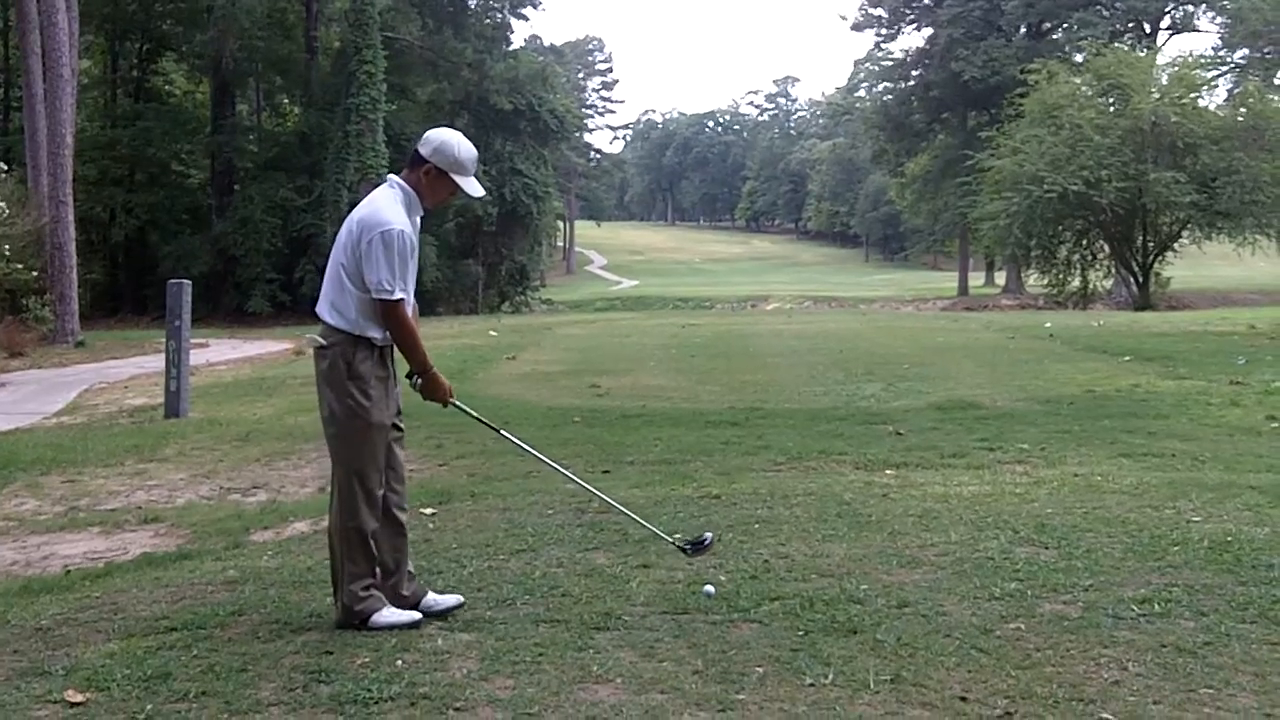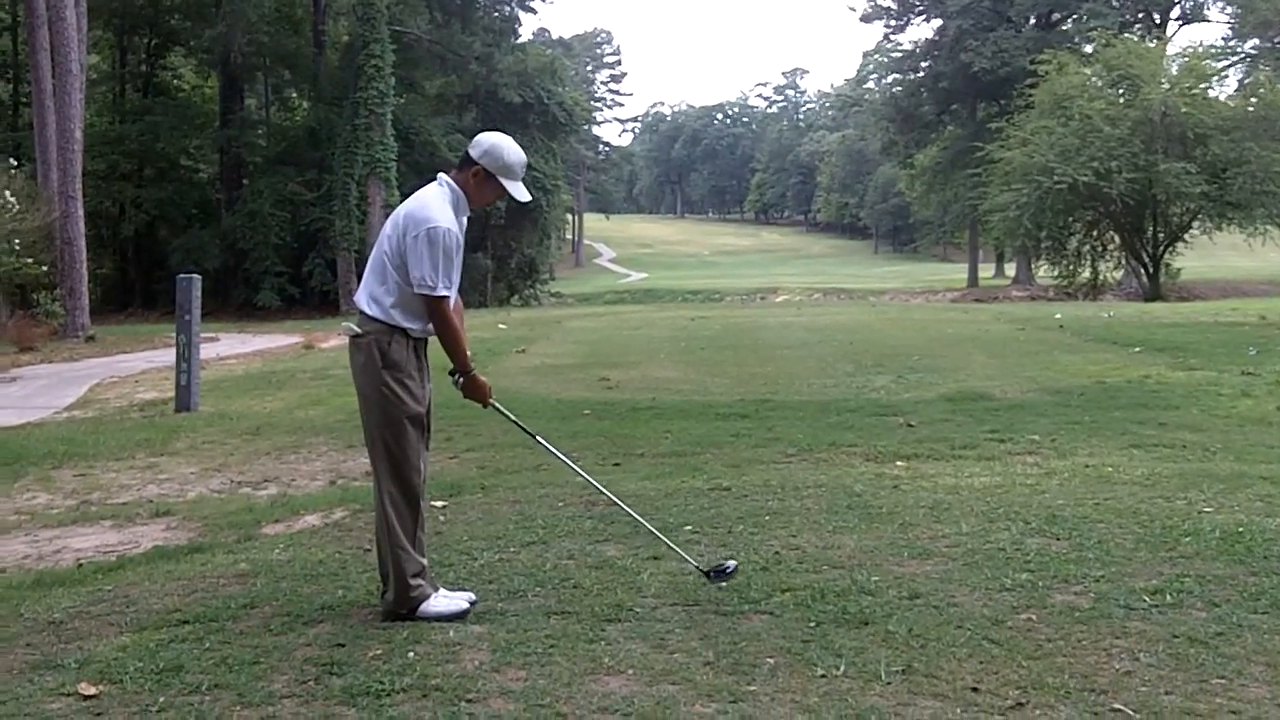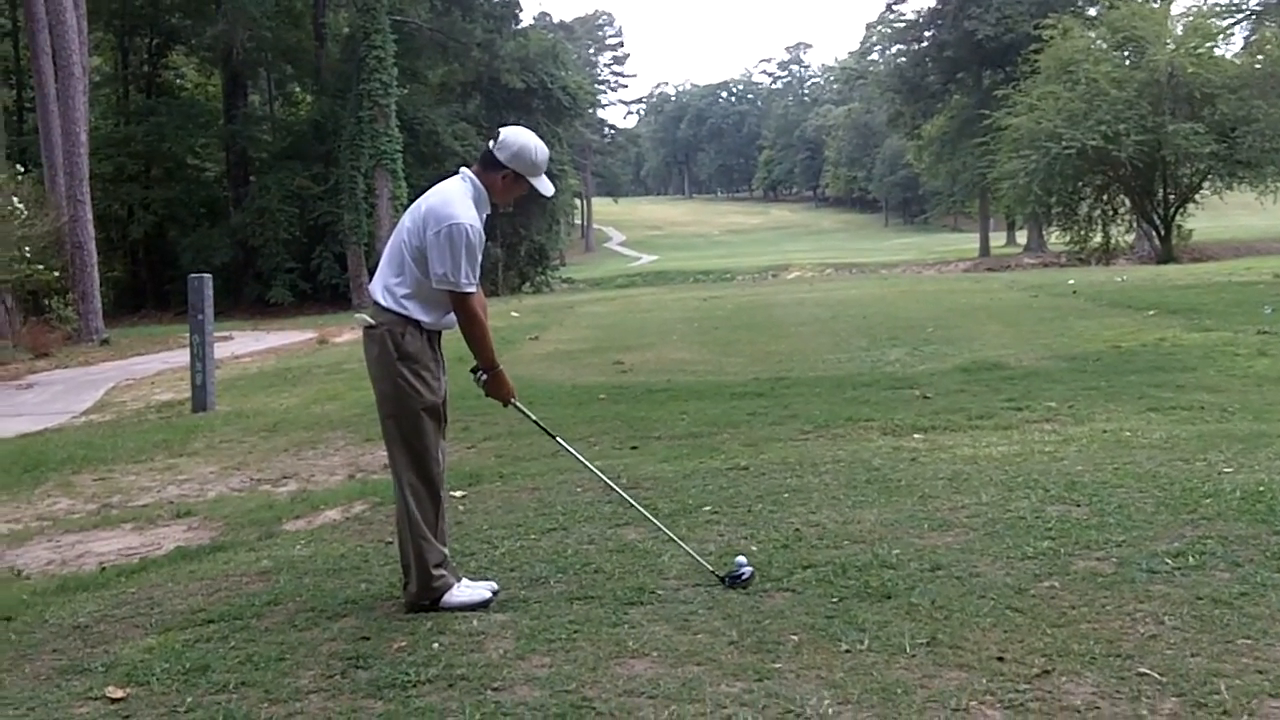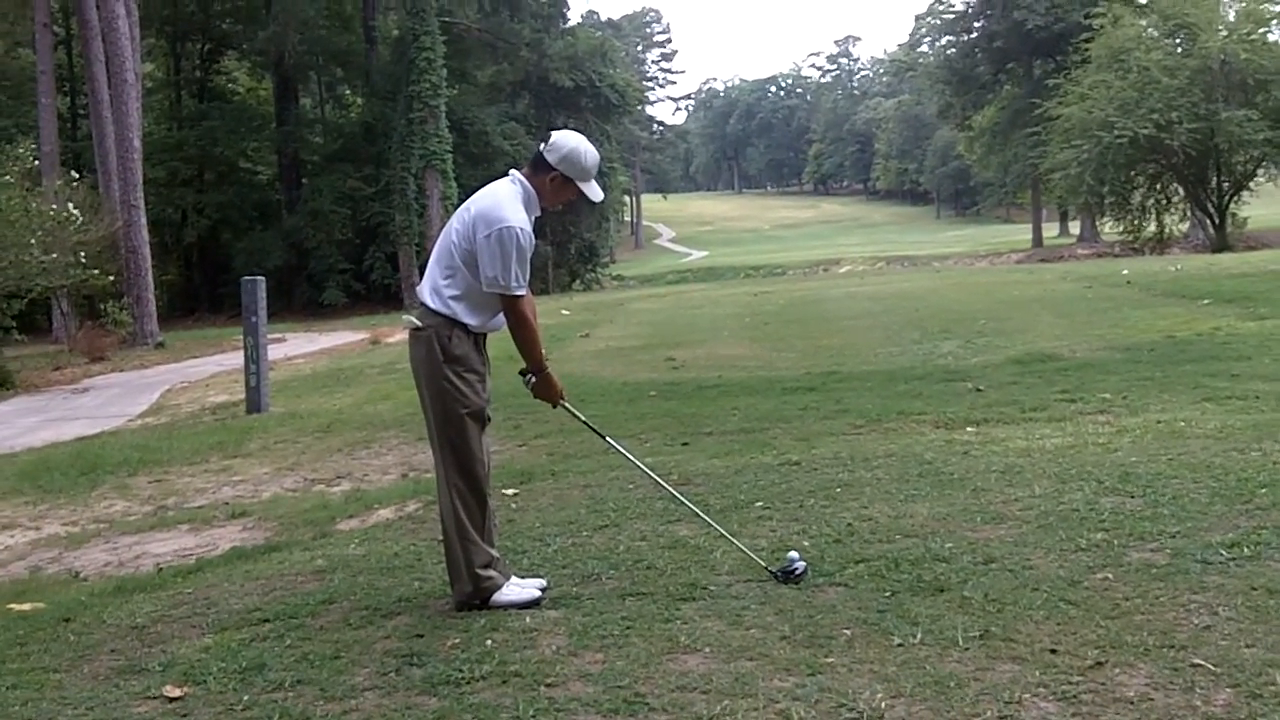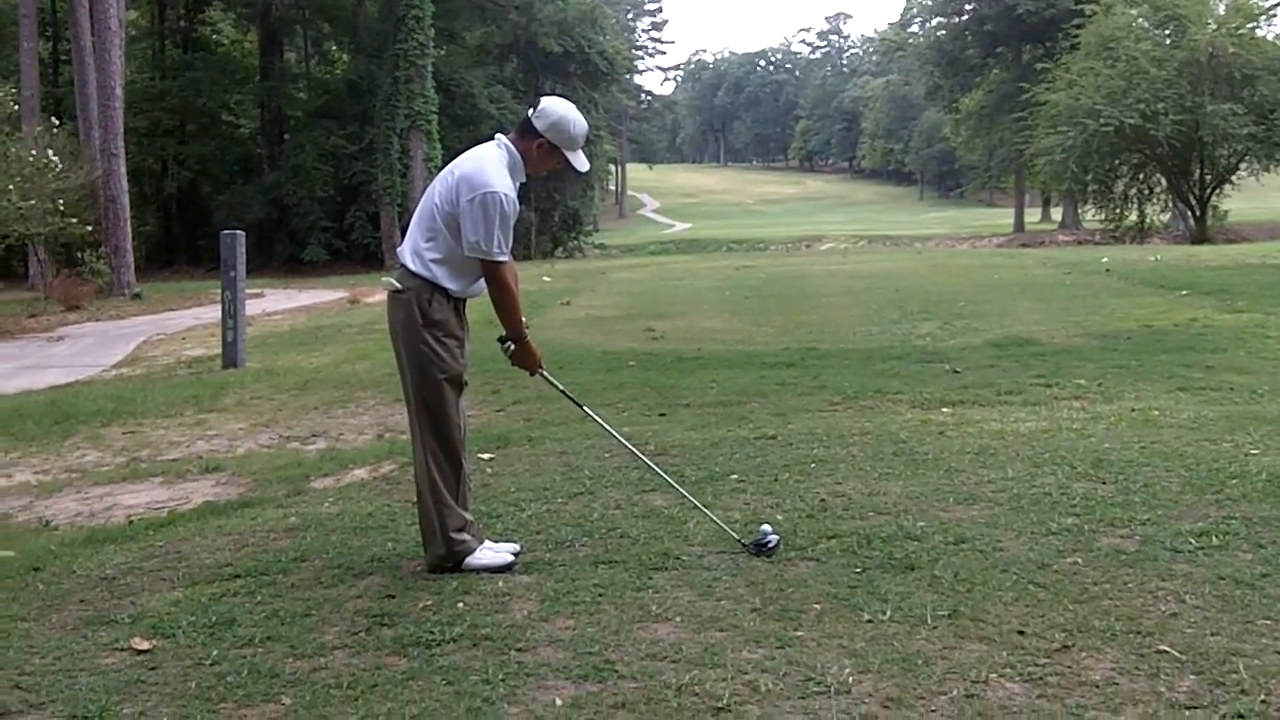
dt=1s
person 1, frame 1
left shoulder: (399, 208)
right shoulder: (390, 223)
right elbow: (392, 312)
left wrist: (421, 366)
right wrist: (428, 374)
left hip: (373, 356)
right hip: (354, 358)
left knee: (388, 480)
right knee: (360, 483)
left ankle: (398, 588)
right ankle: (358, 601)
person 1, frame 2
left shoulder: (445, 206)
right shoulder: (436, 221)
left elbow: (449, 297)
right elbow: (437, 309)
left wrist: (465, 358)
right wrist: (468, 373)
left hip: (403, 344)
right hip: (387, 346)
left knee: (410, 472)
right knee: (400, 474)
left ankle: (414, 581)
right ankle: (405, 593)
person 1, frame 3
left shoulder: (462, 196)
right shoulder: (459, 218)
left elbow: (472, 289)
right elbow: (465, 305)
left wrist: (488, 360)
right wrist: (493, 370)
left hip: (414, 334)
right hip: (402, 338)
left knee: (427, 460)
right knee: (419, 464)
left ankle: (436, 573)
right ankle: (427, 584)
person 1, frame 4
left shoulder: (508, 196)
right shoulder: (509, 221)
left elbow: (520, 294)
right elbow: (515, 308)
left wrist: (537, 361)
right wrist: (542, 373)
left hip: (458, 336)
right hip: (447, 340)
left knee: (472, 462)
right knee: (463, 465)
left ankle: (487, 571)
right ankle: (477, 584)
person 1, frame 5
left shoulder: (493, 160)
right shoulder: (493, 186)
left elbow: (502, 261)
right elbow: (496, 274)
left wrist: (518, 326)
right wrist: (521, 340)
left hip: (438, 299)
right hip: (426, 302)
left knee: (448, 426)
right knee: (440, 428)
left ankle: (460, 534)
right ankle: (449, 547)
